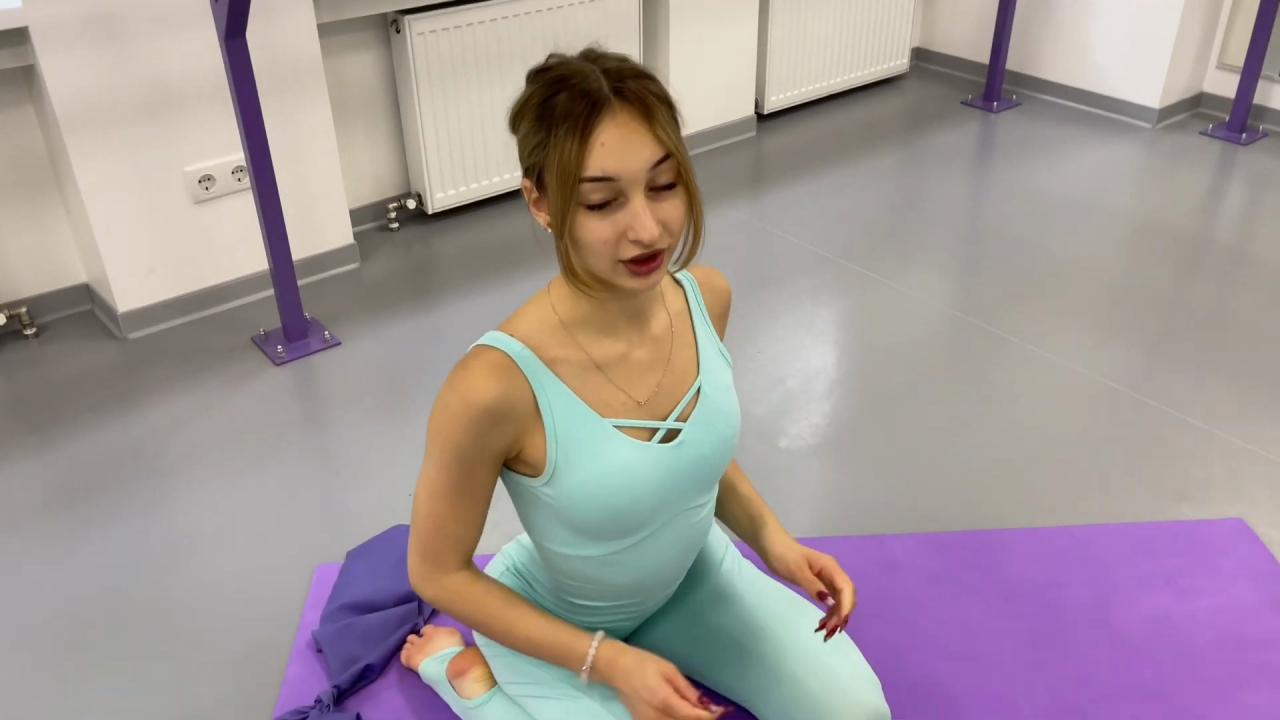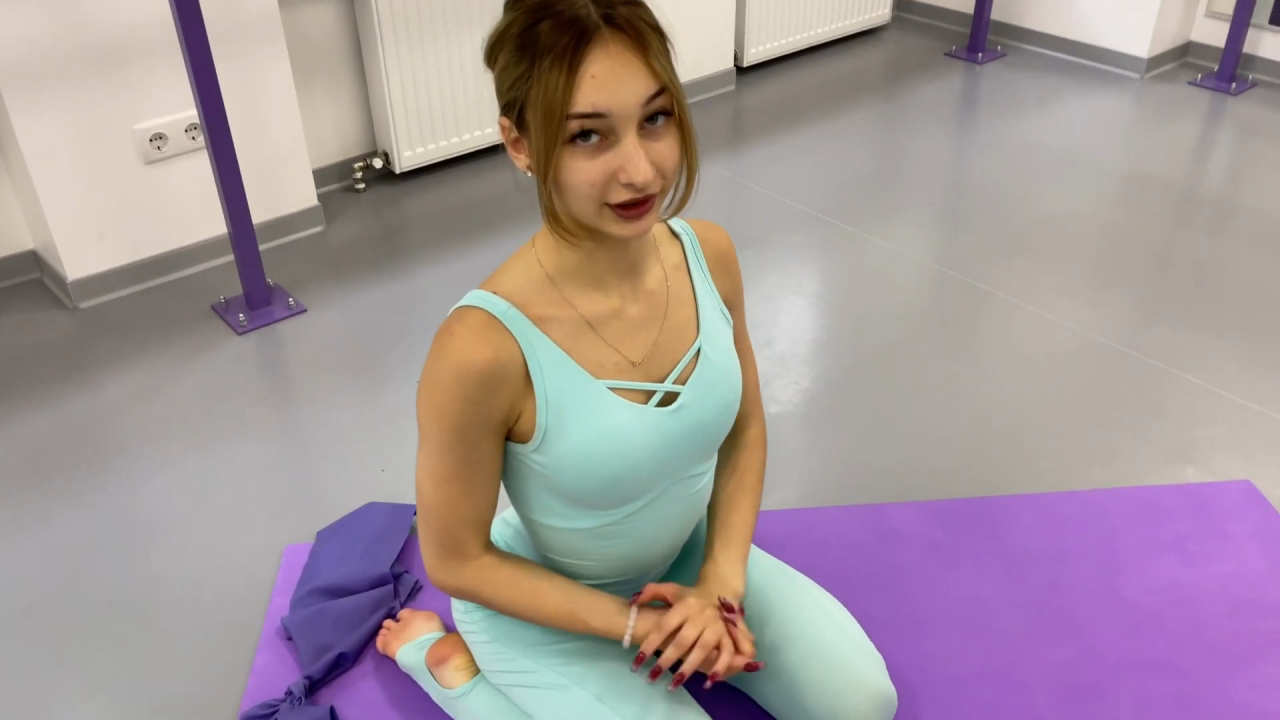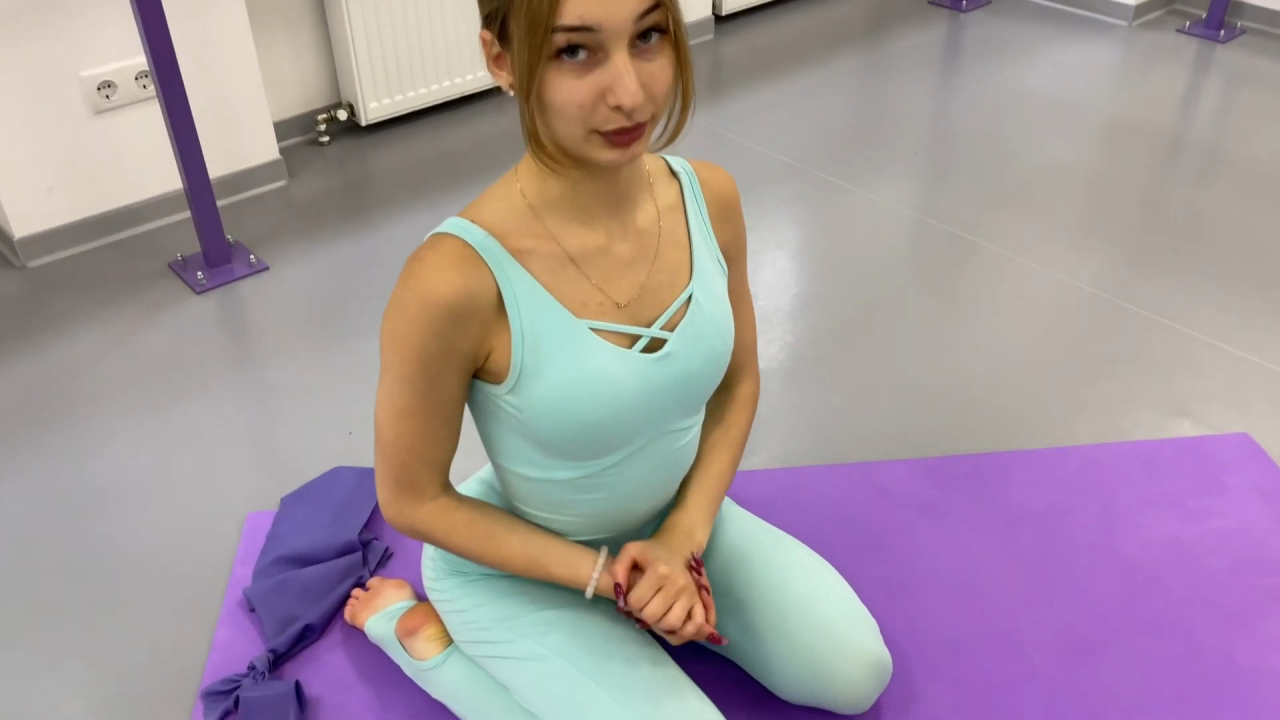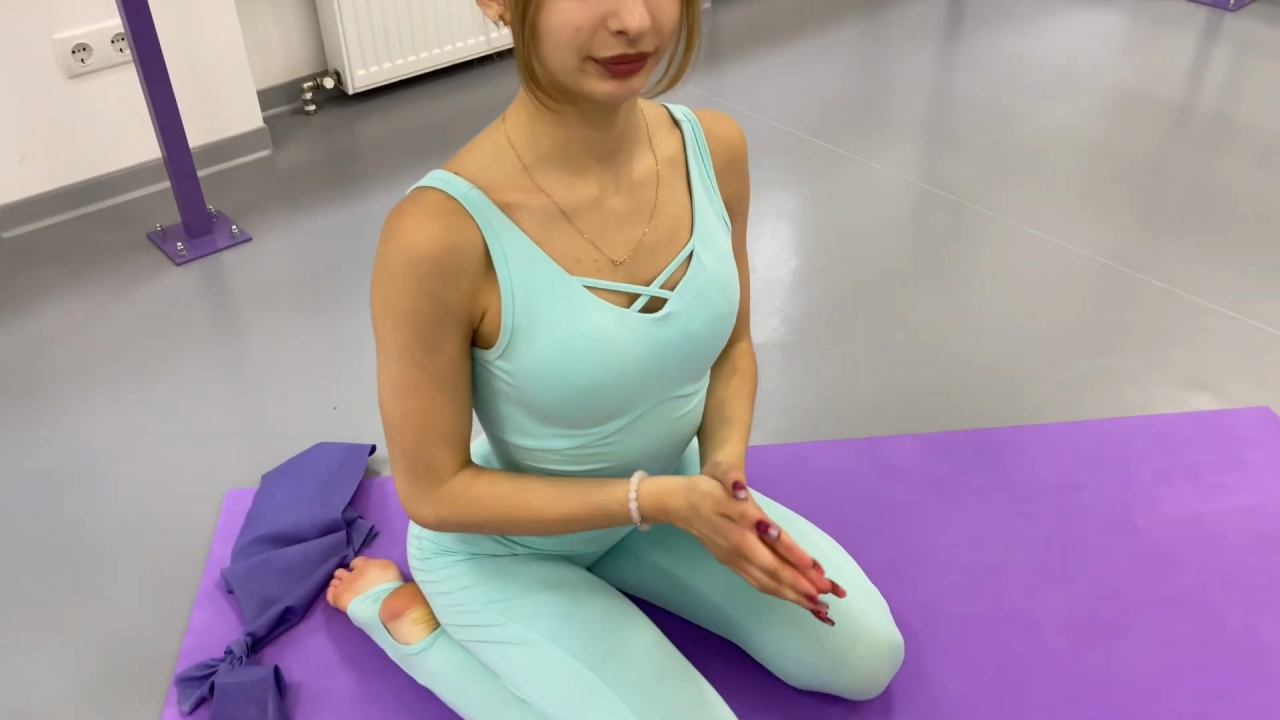
dt=0.4s
person 1, frame 1
right shoulder: (495, 386)
right elbow: (439, 572)
left wrist: (770, 536)
right wrist: (606, 663)
left hip: (687, 576)
right hip: (558, 624)
person 1, frame 2
left shoulder: (709, 255)
right shoulder: (484, 347)
left elbow: (745, 427)
right elbow: (455, 562)
left wrist: (721, 580)
right wrist: (638, 623)
left hip: (684, 558)
right hip: (544, 607)
person 1, frame 3
left shoulder: (708, 196)
right shoulder: (456, 280)
left elbow: (736, 384)
right elbow: (411, 500)
left wrist: (683, 538)
right wrist: (602, 575)
left hip: (664, 521)
right hip: (516, 567)
person 1, frame 4
left shoulder: (713, 148)
right shoulder: (441, 232)
left elbow: (729, 345)
right elbow: (434, 493)
left wrist: (729, 471)
right wrist: (663, 502)
left hip: (658, 491)
right hip: (505, 547)
left knee: (866, 657)
